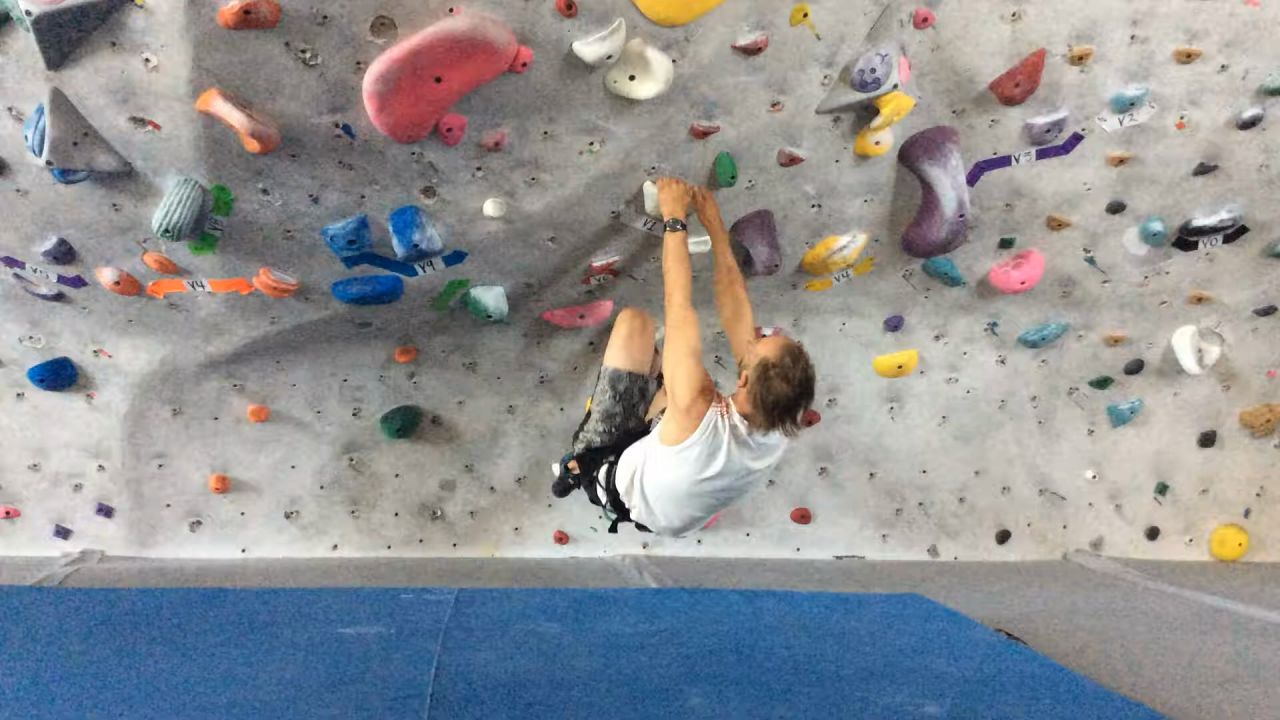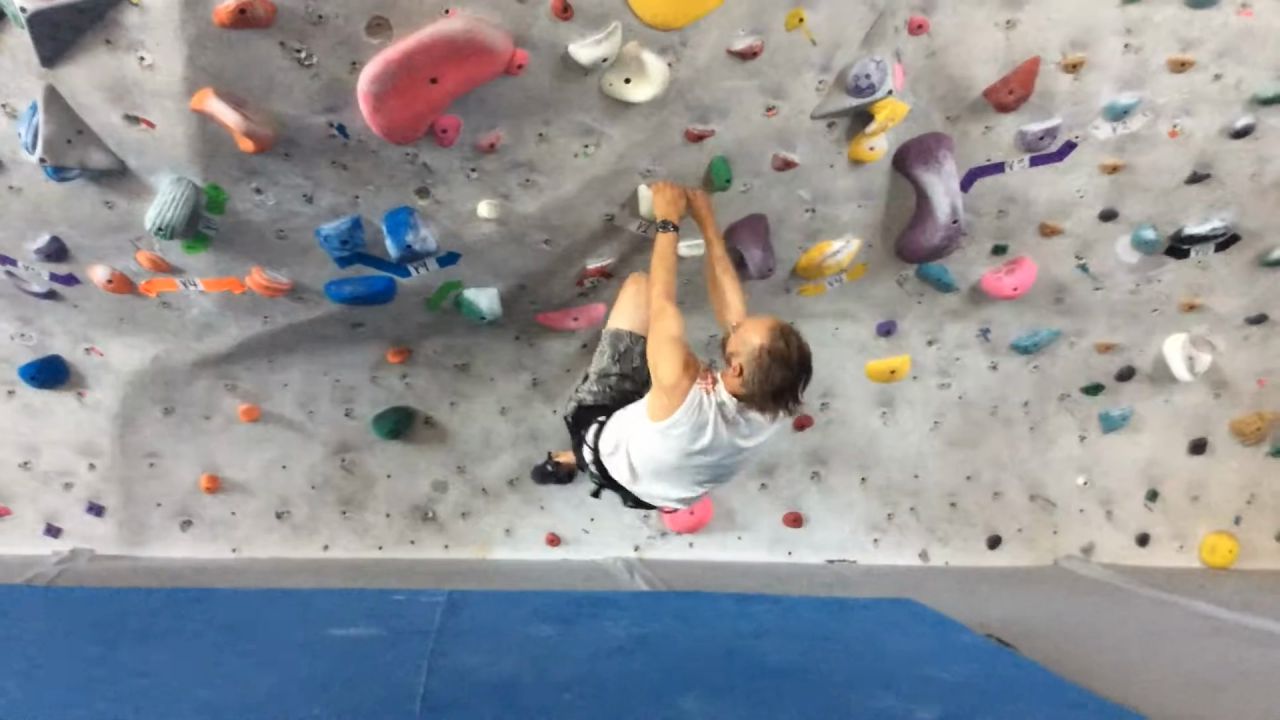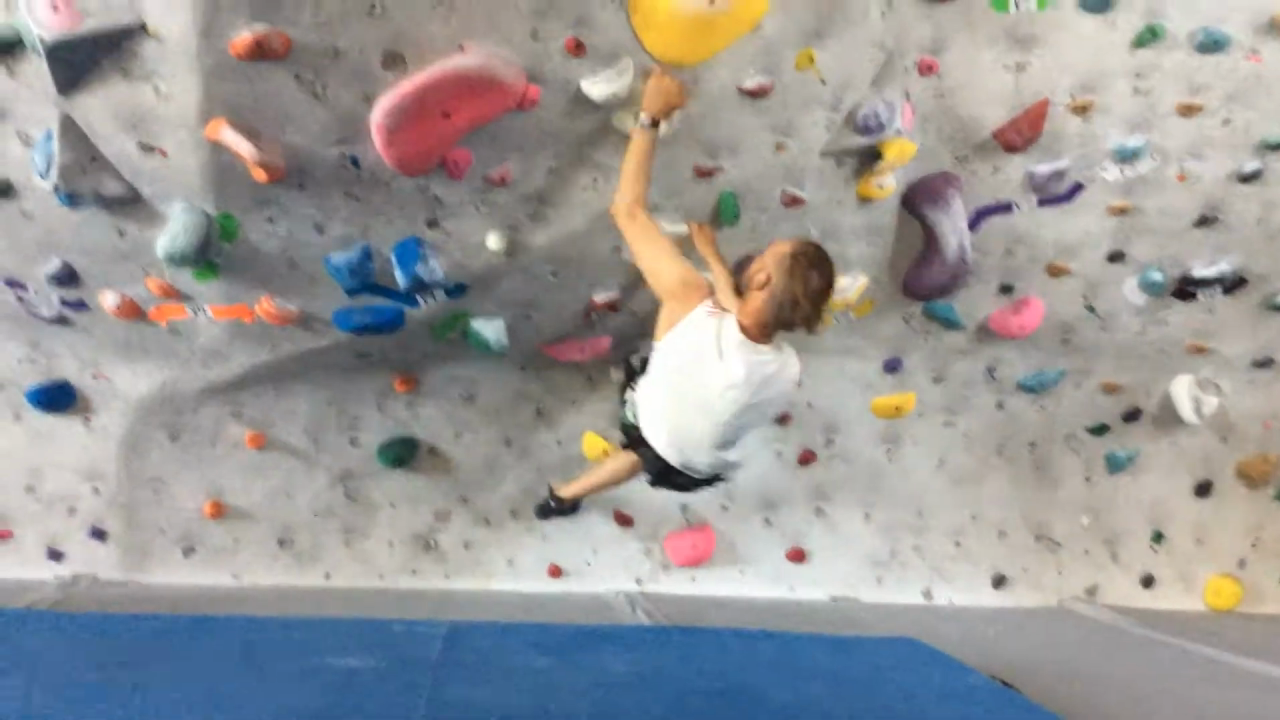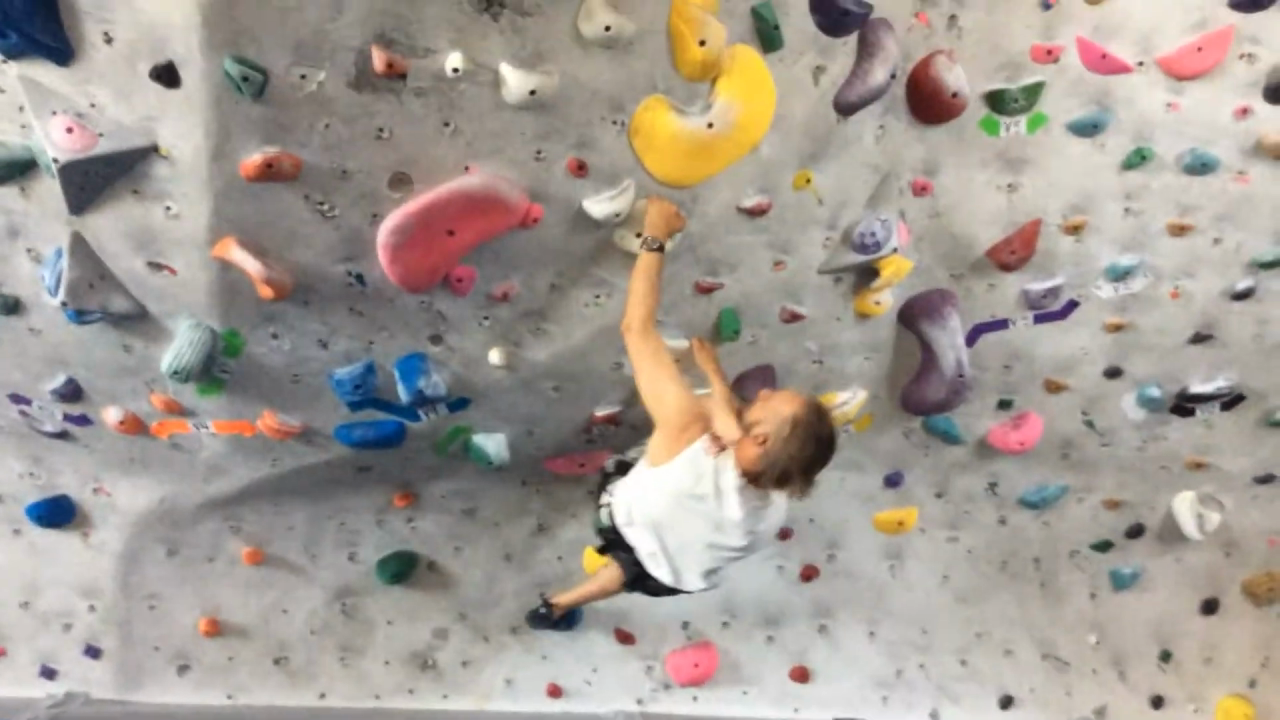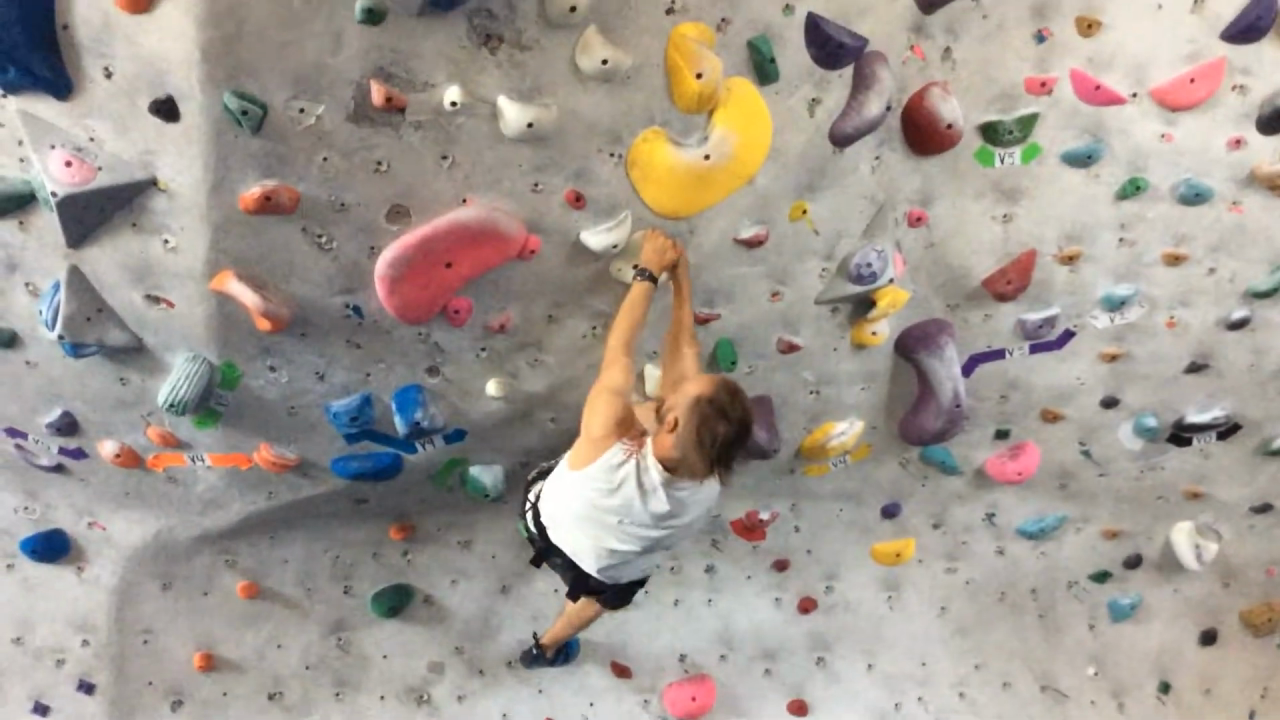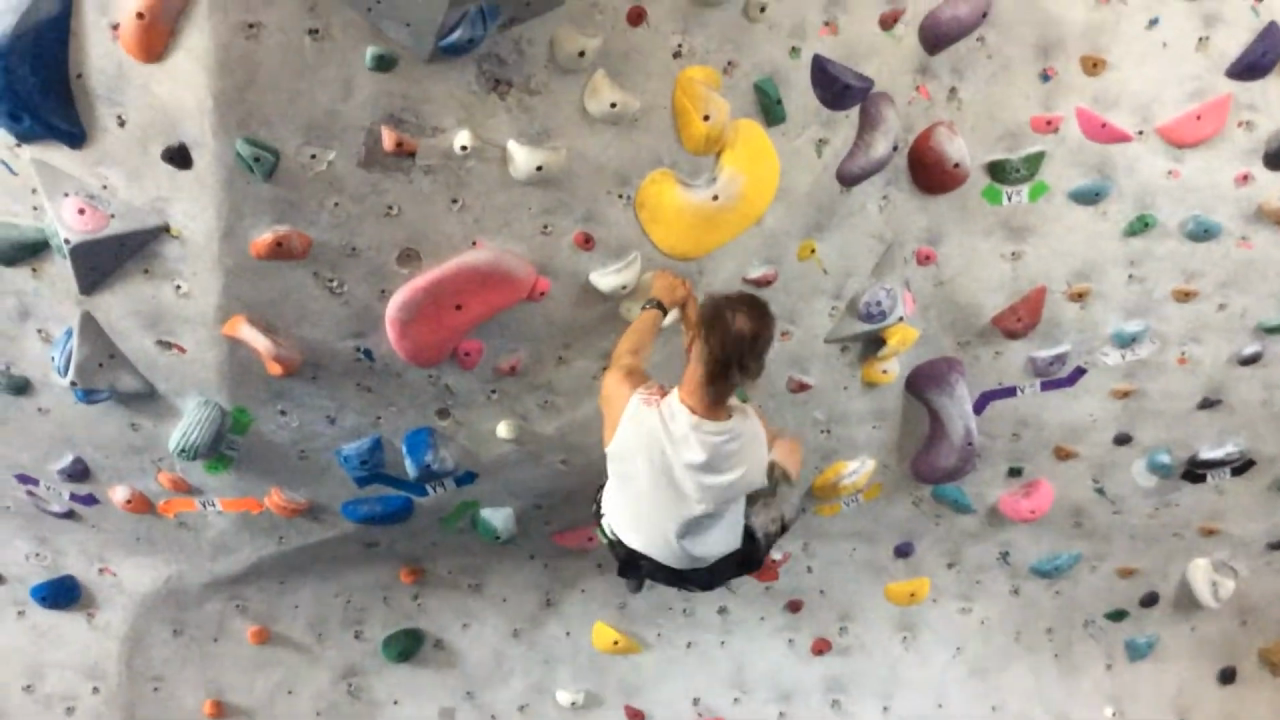
dt=0.7s
person 1, frame 1
left shoulder: (696, 410)
right shoulder: (781, 429)
left elbow: (678, 306)
right elbow: (736, 315)
left wrist: (675, 218)
right wrist: (715, 228)
left hip: (616, 485)
person 1, frame 2
left shoulder: (681, 388)
right shoulder: (772, 409)
left elbow: (662, 301)
right elbow: (732, 307)
left wrist: (668, 221)
right wrist: (707, 223)
left hip: (605, 443)
right ankle: (570, 460)
person 1, frame 3
left shoulder: (690, 304)
right shoulder: (786, 372)
left elbow: (626, 209)
left wrist: (649, 118)
right wrist: (712, 255)
left hip: (653, 440)
right hip: (704, 471)
right ankle: (567, 495)
person 1, frame 4
left shoulder: (689, 435)
right shoulder: (772, 512)
left elbow: (637, 328)
right elbow: (734, 430)
left wrist: (653, 239)
right wrist: (713, 372)
left hip: (623, 515)
right hip: (671, 575)
right ankle: (560, 606)
person 1, frame 5
left shoulder: (607, 439)
right shoulder: (708, 488)
left elbow: (618, 351)
right elbow: (683, 361)
left wrist: (649, 272)
right wrist: (681, 287)
left hip: (547, 521)
right hip: (612, 574)
right knee: (601, 594)
right ankle: (547, 648)
person 1, frame 6
left shoulder: (624, 397)
right shoulder: (754, 437)
left elbow: (625, 354)
left wrist: (658, 303)
right wrist: (691, 314)
left hip: (629, 547)
right hip: (709, 566)
right knee: (789, 448)
left ankle: (637, 570)
